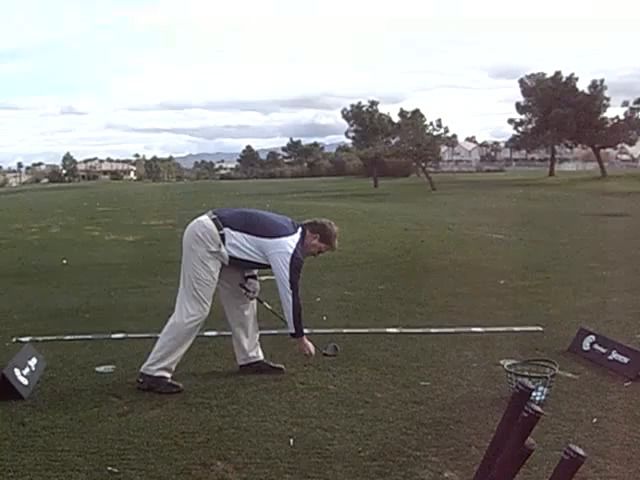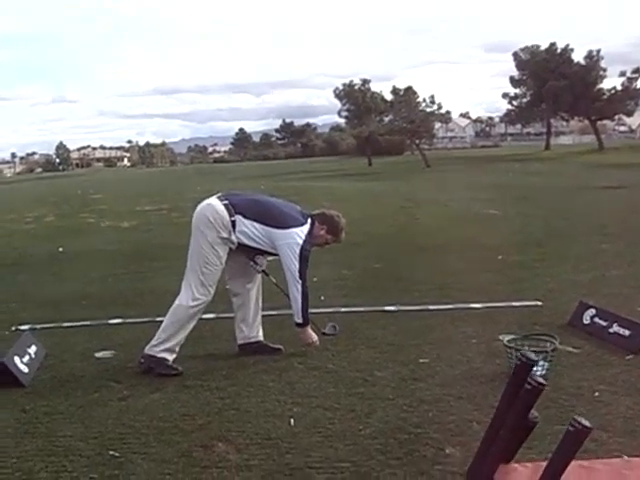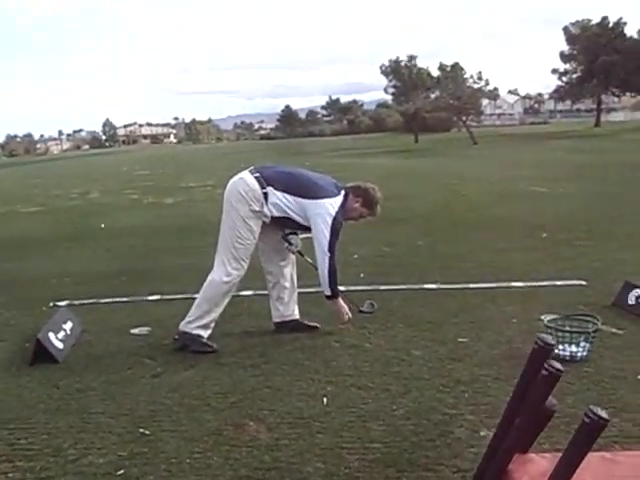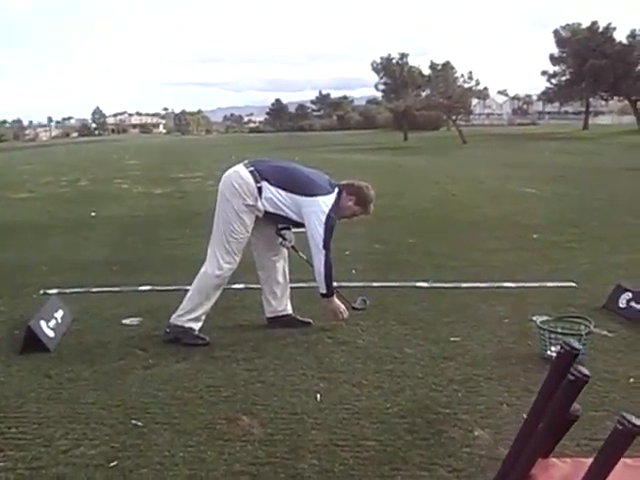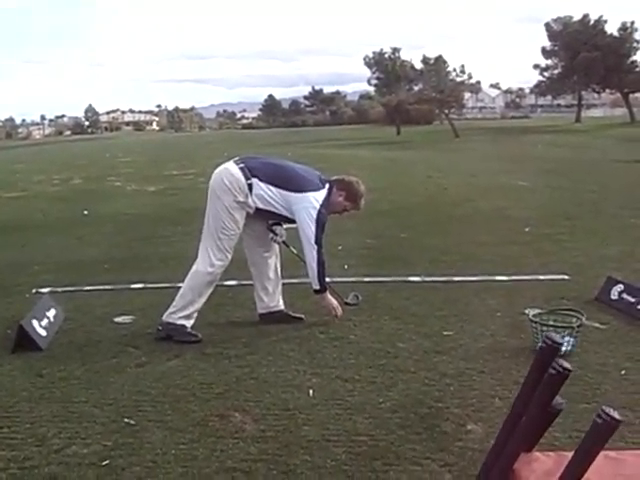
dt=0.7s
person 1, frame 1
left shoulder: (292, 230)
right shoulder: (289, 248)
right elbow: (290, 294)
left wrist: (250, 277)
right wrist: (300, 338)
left hip: (213, 232)
right hip: (206, 236)
left knee: (242, 299)
right knee: (194, 312)
left ankle: (250, 359)
right ankle: (152, 373)
person 1, frame 2
left shoulder: (300, 218)
right shoulder: (297, 237)
right elbow: (298, 283)
left wrist: (258, 255)
right wrist: (304, 327)
left hip: (219, 211)
right hip: (216, 219)
left knee: (247, 278)
right knee: (198, 293)
left ankle: (249, 340)
right ankle: (155, 355)
person 1, frame 3
left shoulder: (335, 191)
right shoulder: (330, 209)
right elbow: (326, 256)
left wrist: (290, 233)
right wrist: (335, 299)
left hip: (254, 189)
right hip: (248, 193)
left knee: (280, 257)
right knee: (231, 269)
left ankle: (285, 317)
right ankle: (190, 332)
person 1, frame 4
left shoulder: (328, 188)
right shoulder: (324, 205)
right elbow: (321, 253)
left wrist: (285, 227)
right wrist: (329, 297)
left hip: (247, 182)
right hip: (243, 187)
left knee: (273, 251)
right knee: (223, 262)
left ankle: (278, 312)
right ankle: (182, 325)
person 1, frame 5
left shoulder: (319, 184)
right shoulder: (314, 201)
right elbow: (313, 249)
left wrist: (276, 223)
right wrist: (323, 293)
left hip: (238, 178)
right hip: (233, 184)
left knee: (265, 246)
right knee: (215, 259)
left ankle: (271, 308)
right ankle: (174, 322)
